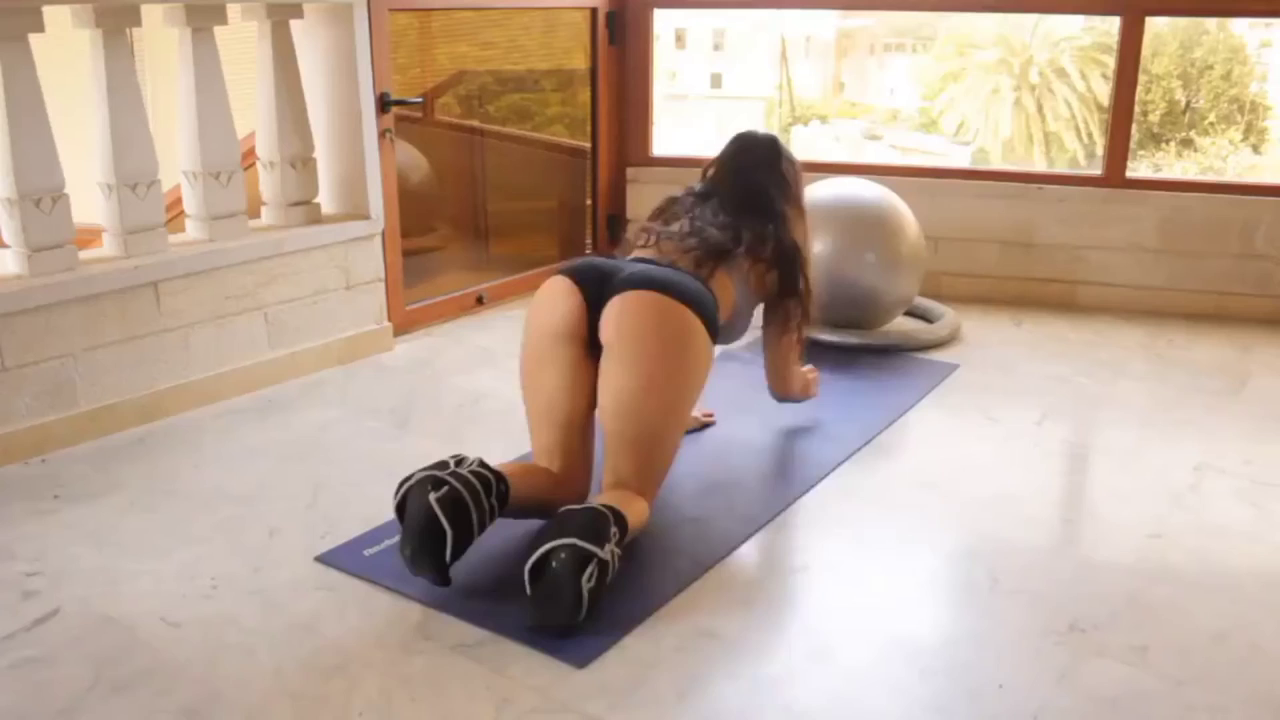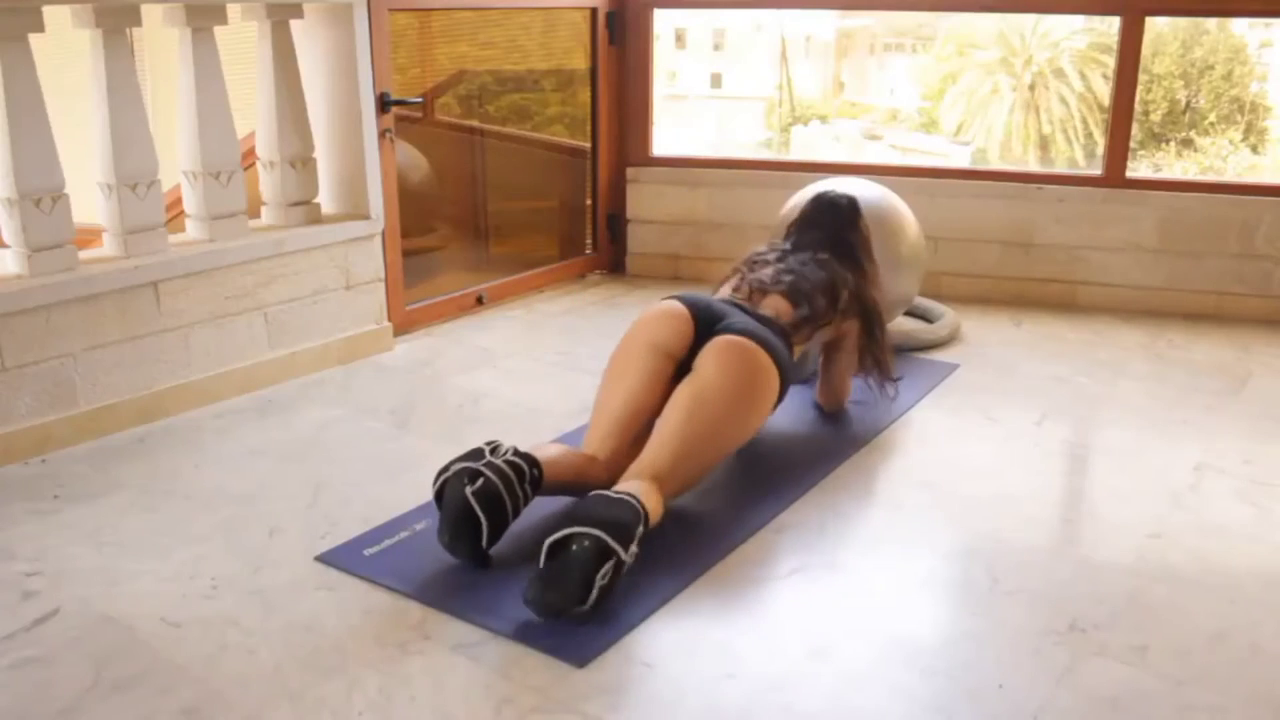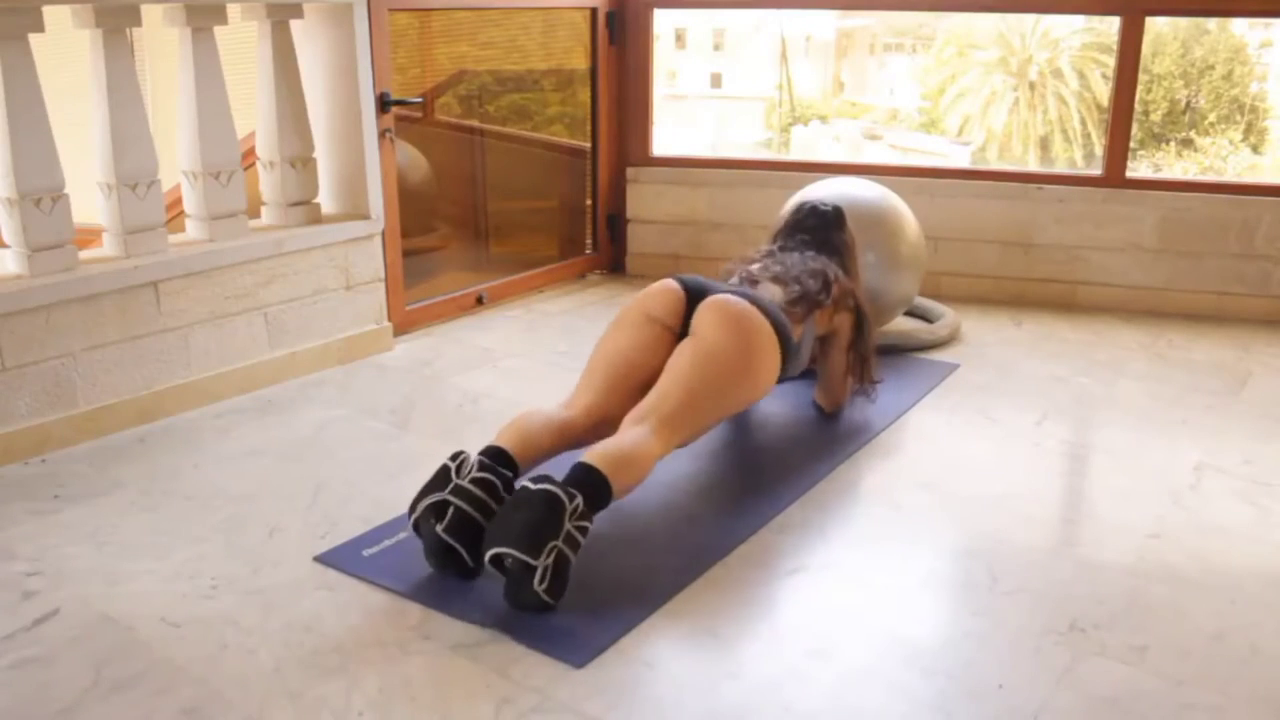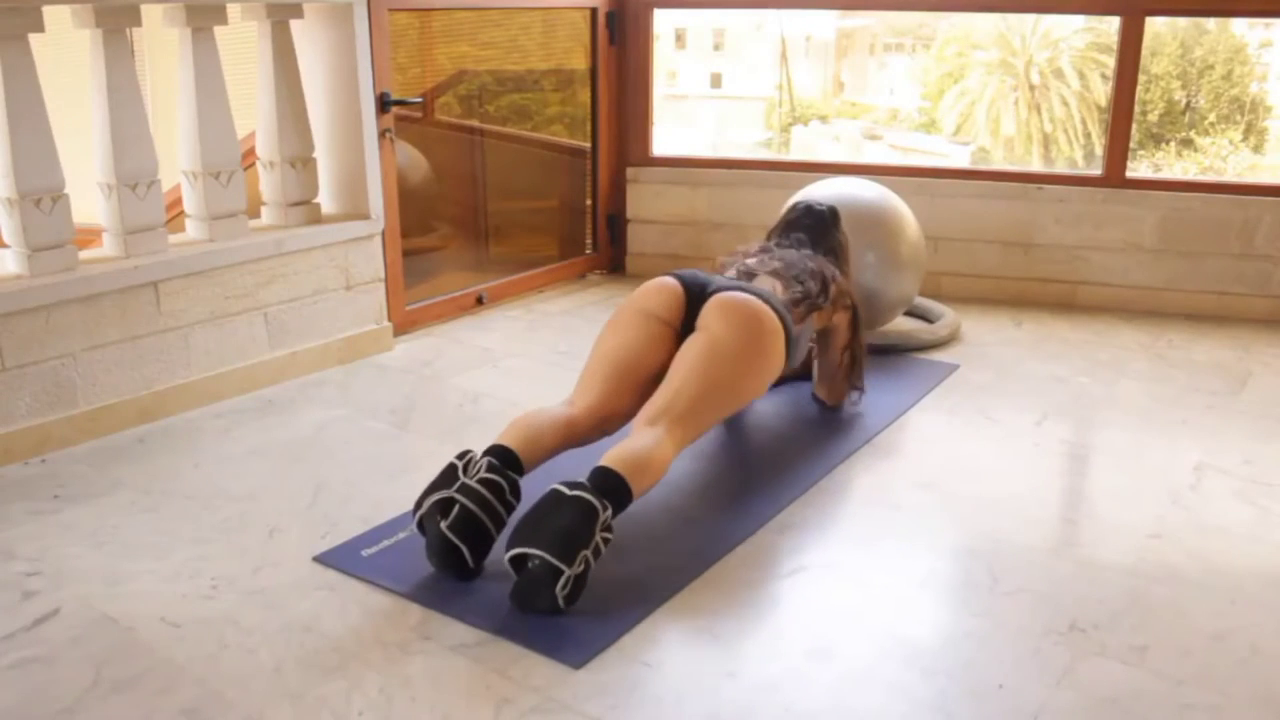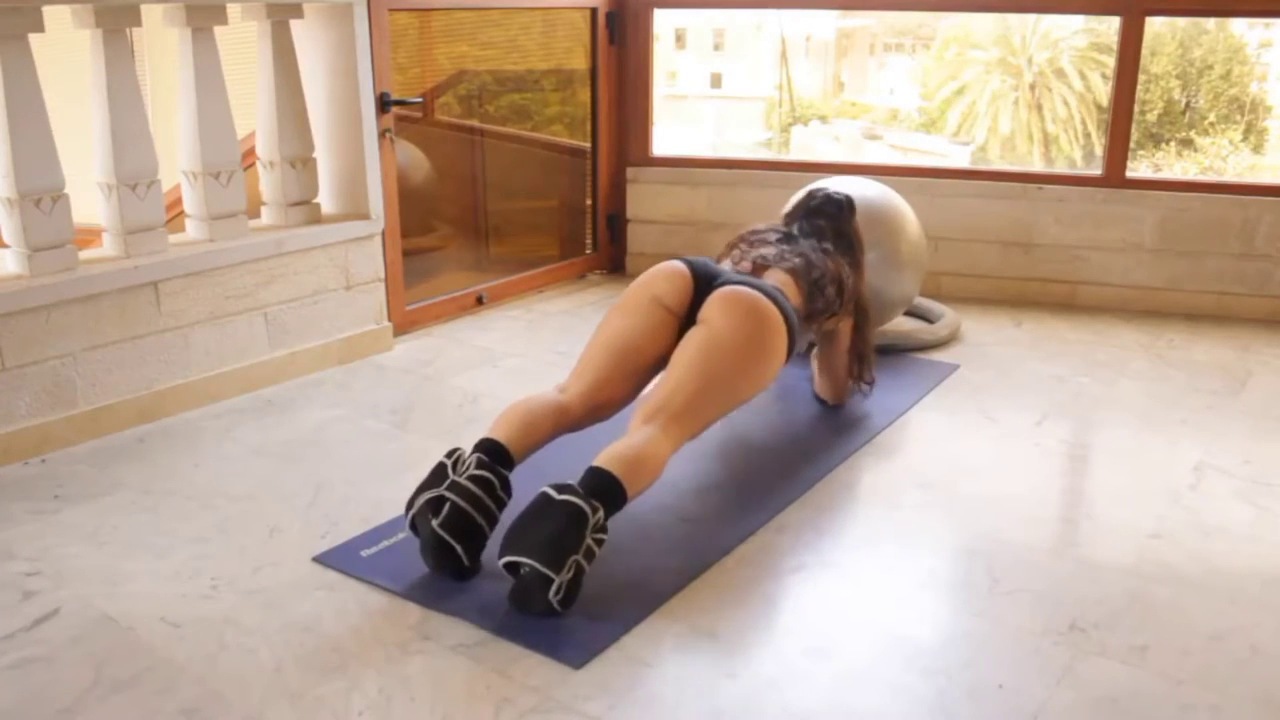
dt=0.7s
person 1, frame 1
left shoulder: (677, 208)
right shoulder: (774, 248)
right elbow: (781, 388)
left wrist: (669, 411)
right wrist: (804, 383)
left hip: (566, 286)
right hip: (663, 310)
left knee: (558, 482)
right knee: (628, 493)
left ankle: (470, 489)
right ankle: (592, 534)
person 1, frame 2
left shoulder: (759, 258)
right shoulder: (849, 296)
right elbow: (832, 402)
left hip: (676, 312)
right hip: (749, 352)
left knee: (596, 463)
right knee: (643, 483)
left ankle: (514, 469)
right ankle: (612, 522)
person 1, frame 3
left shoulder: (754, 262)
right shoulder: (839, 295)
left elbow: (712, 377)
right elbow: (831, 400)
left wrist: (792, 361)
right wrist: (816, 359)
left hip: (675, 291)
right hip: (746, 325)
left knee: (579, 415)
right knee: (649, 430)
left ankle: (484, 474)
right ankle: (566, 502)
person 1, frame 4
left shoulder: (747, 259)
right shoulder: (832, 288)
left elbow: (715, 377)
right elbow: (831, 394)
left wrist: (790, 366)
right wrist: (812, 362)
left hip: (673, 289)
right hip: (749, 319)
left knee: (580, 413)
right knee: (660, 430)
left ankle: (487, 474)
right ankle: (587, 507)
person 1, frame 5
left shoulder: (758, 237)
right shoulder: (838, 282)
right elbow: (834, 392)
right wrist: (818, 361)
left hip: (679, 274)
right hip: (752, 313)
left knee: (574, 399)
right knee: (658, 428)
left ankle: (478, 472)
right ankle: (580, 507)
